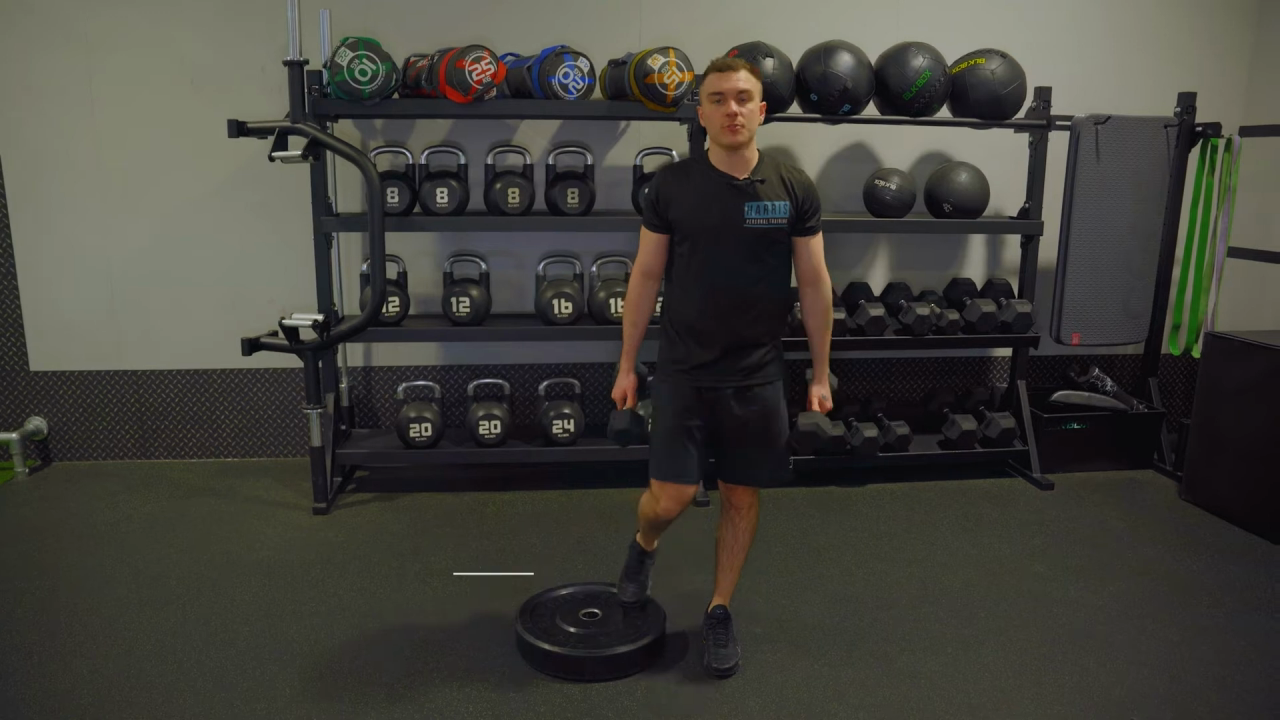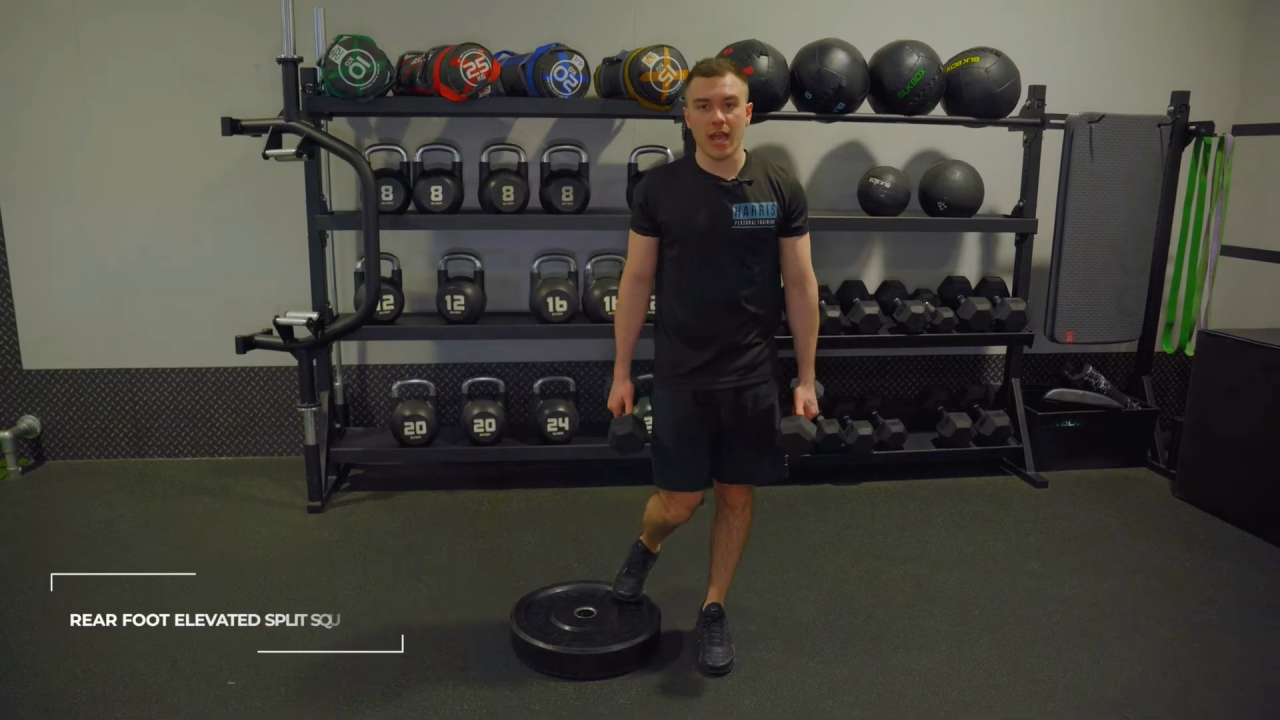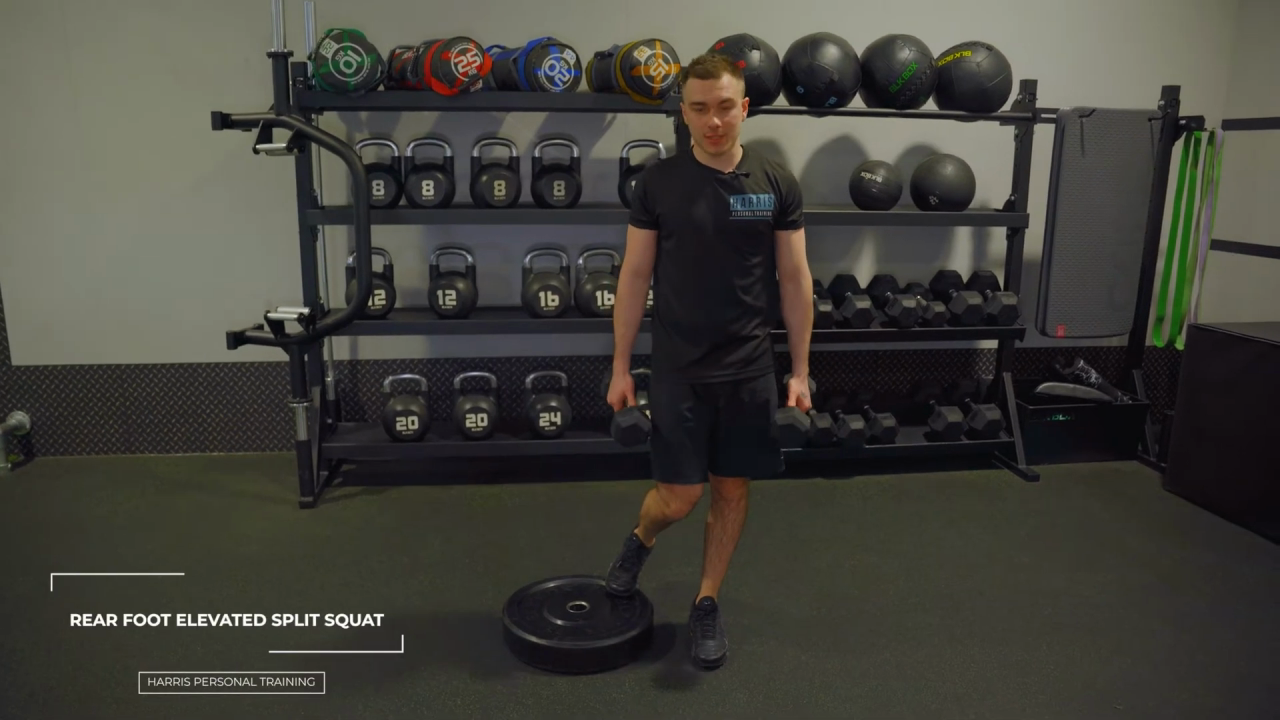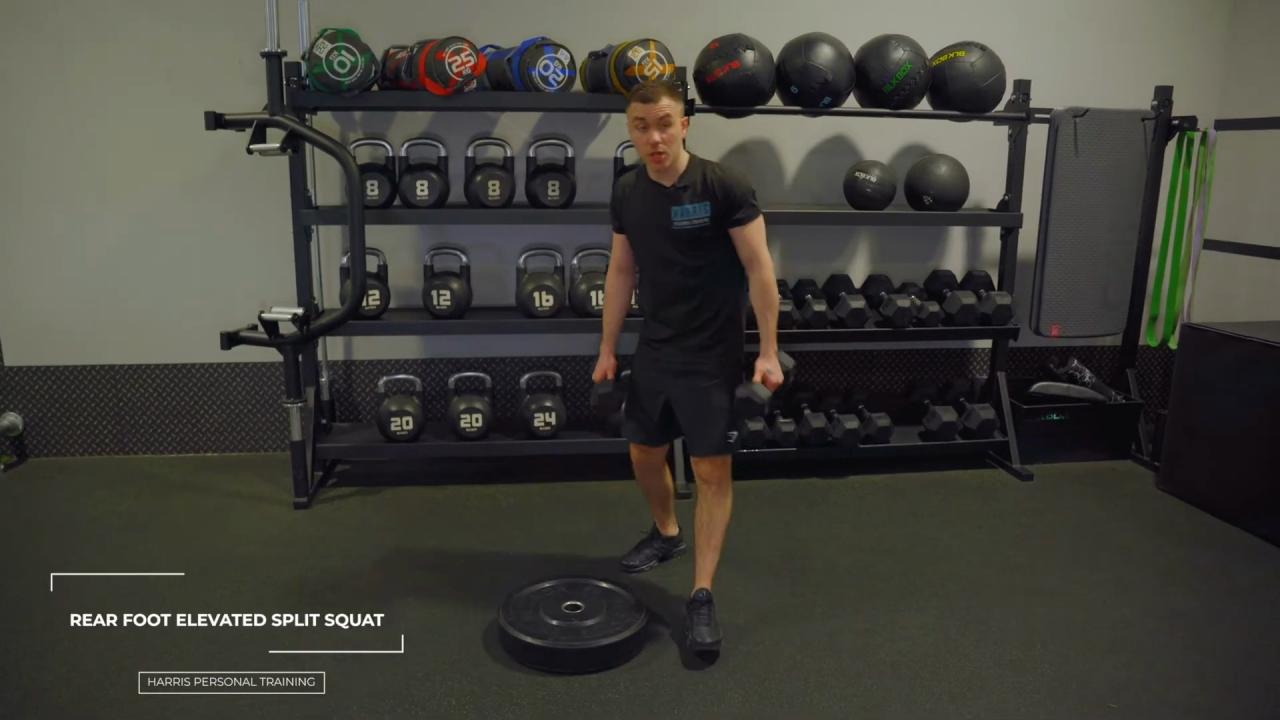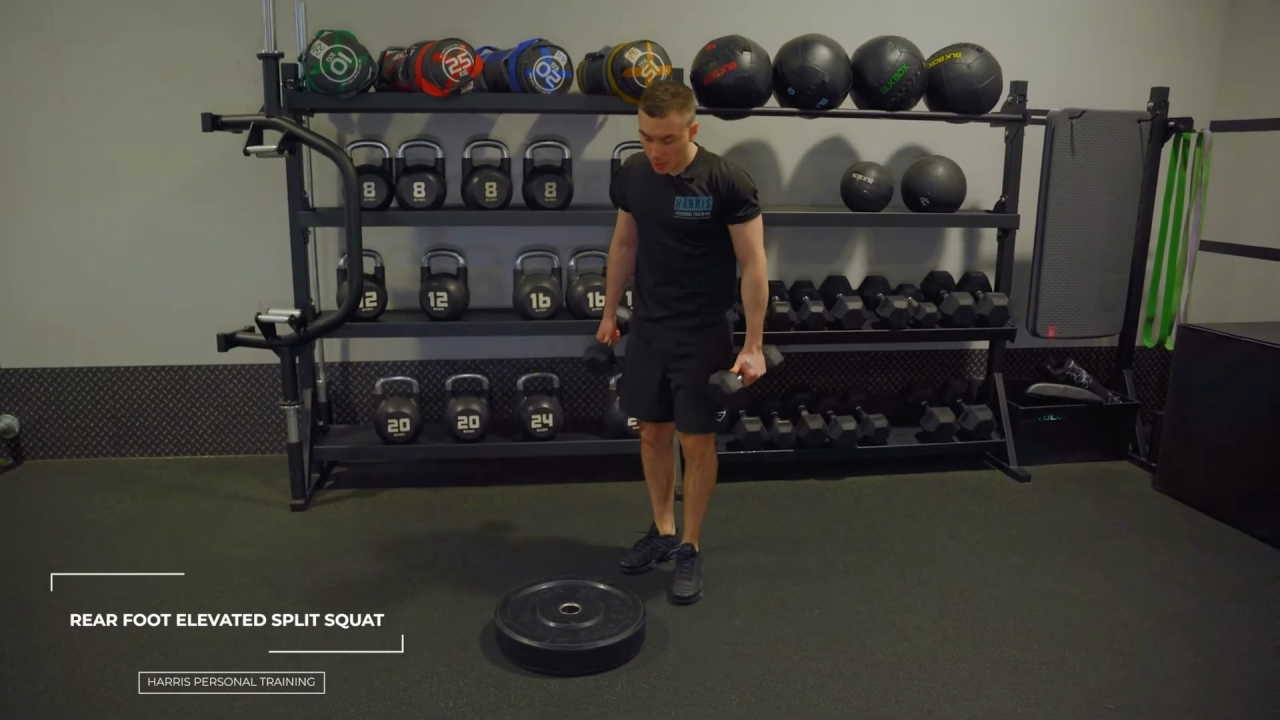
dt=1s
person 1, frame 1
left shoulder: (793, 188)
right shoulder: (671, 184)
left elbow: (814, 284)
right elbow: (646, 276)
left wrist: (820, 373)
right wrist: (627, 364)
left hip: (757, 375)
right hip: (684, 372)
left knee: (741, 496)
right knee: (670, 496)
left ankle: (719, 611)
right ankle: (644, 543)
person 1, frame 2
left shoulder: (780, 189)
right shoulder: (658, 188)
left elbow: (800, 284)
right elbow: (636, 282)
left wrist: (805, 378)
right wrist: (621, 373)
left hip: (753, 377)
right hip: (681, 376)
left knee: (736, 495)
right knee: (678, 501)
left ankle: (714, 609)
right ankle: (645, 546)
person 1, frame 3
left shoulder: (776, 183)
right shoulder: (658, 181)
left elbow: (794, 279)
right elbow: (635, 277)
left wrist: (799, 371)
right wrist: (620, 368)
left hip: (750, 369)
right hip: (679, 370)
left knee: (731, 490)
right knee: (679, 496)
left ankle: (706, 603)
right ankle: (639, 540)
person 1, frame 4
left shoulder: (723, 185)
right shoulder: (626, 193)
left elbow: (759, 268)
right elbow: (621, 273)
left wrist: (768, 351)
right wrist: (607, 349)
left hip: (711, 354)
right hip: (655, 349)
left knee: (712, 472)
right knee: (644, 455)
left ankle: (701, 595)
right ankle: (666, 532)
person 1, frame 5
left shoulder: (728, 182)
right shoulder: (631, 173)
left elbow: (754, 265)
left wrist: (753, 345)
right wrist: (610, 311)
left hip: (702, 334)
right hip: (647, 327)
left knee: (697, 443)
right knee: (653, 433)
left ankle: (690, 549)
right ankle: (662, 531)
